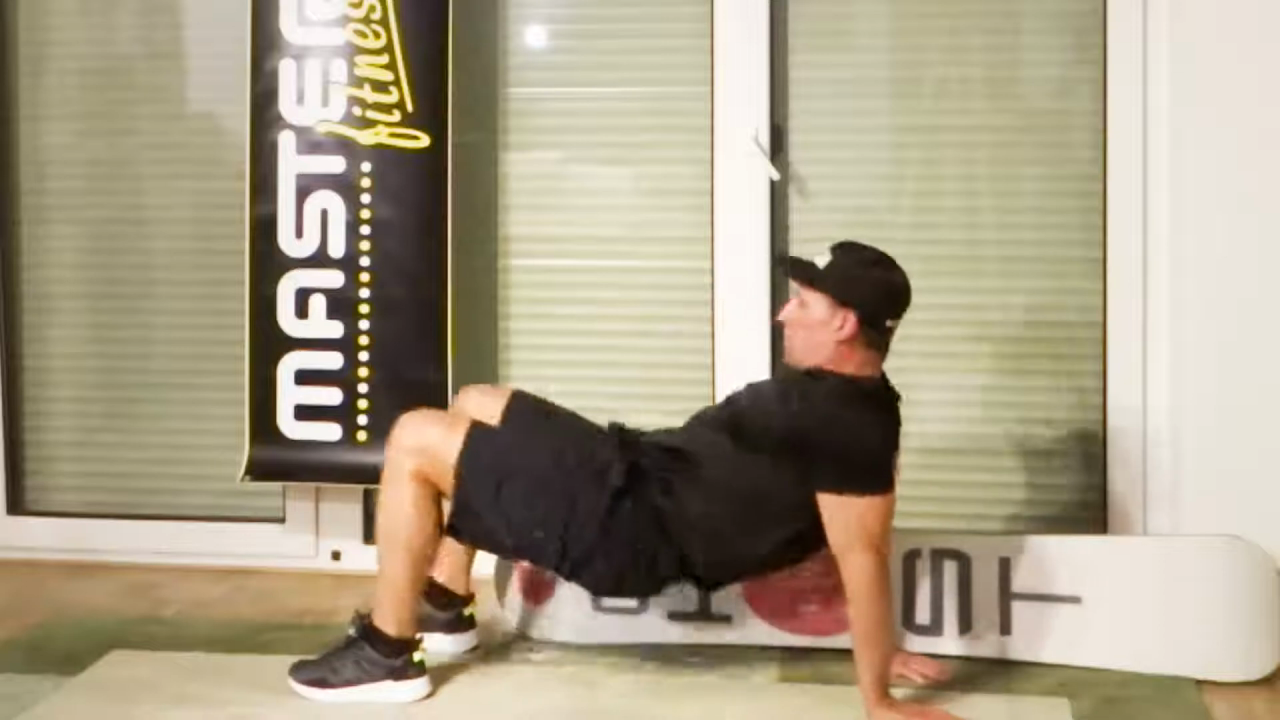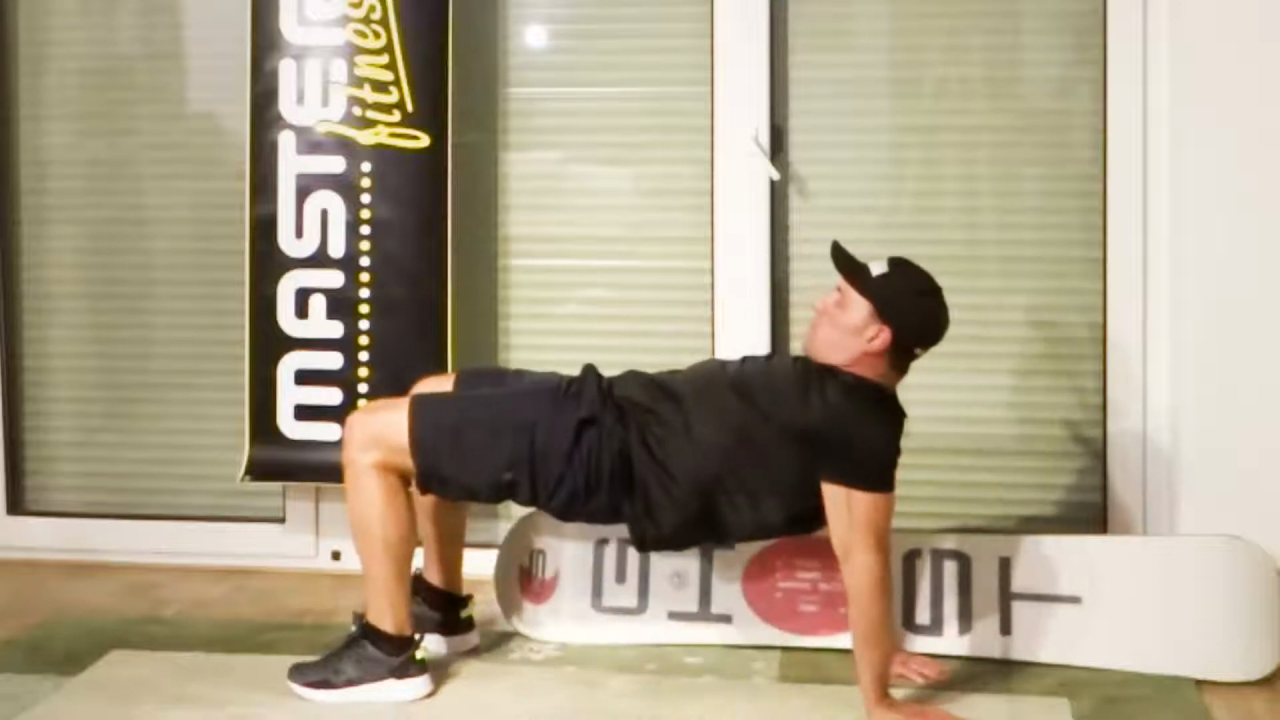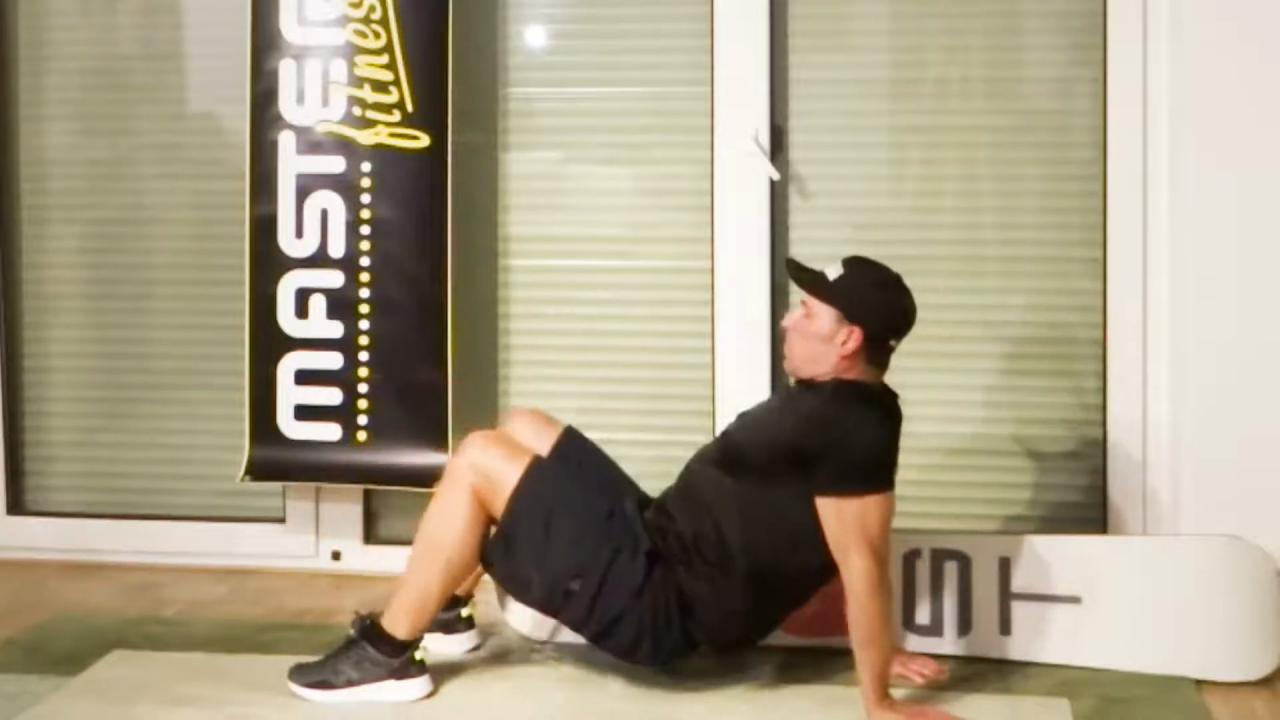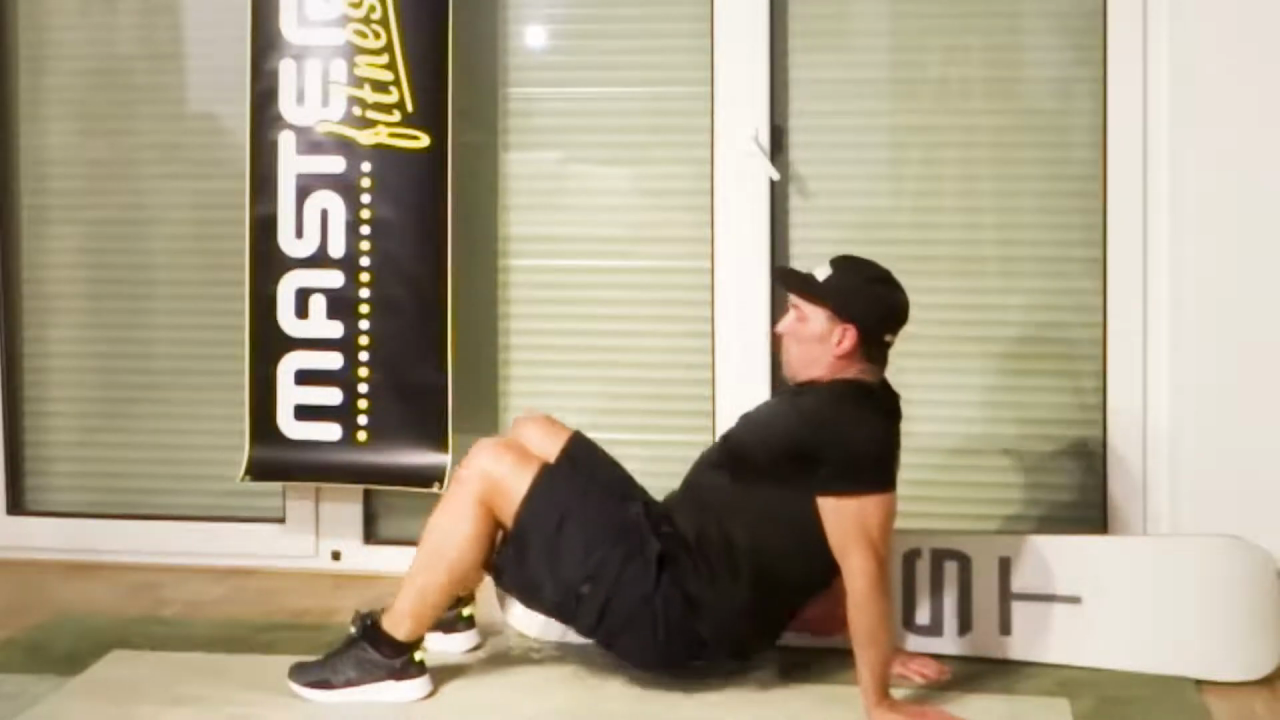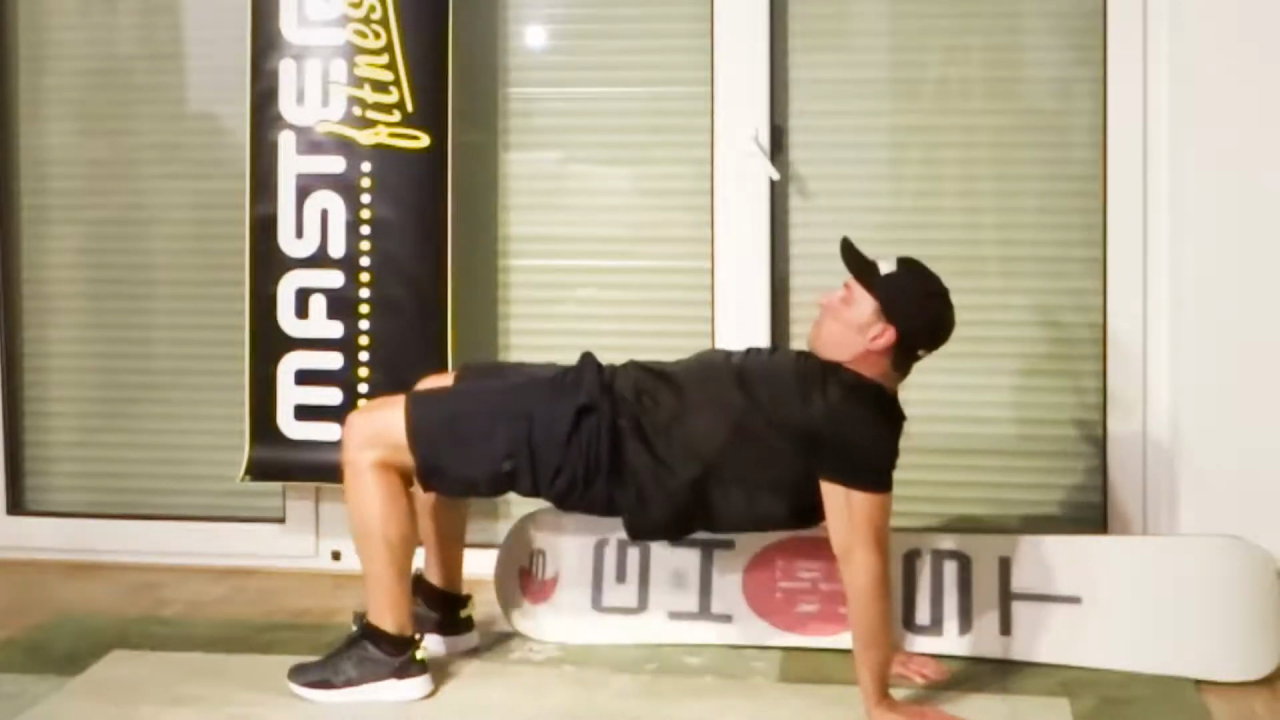
dt=1s
person 1, frame 1
left shoulder: (850, 424)
right shoulder: (842, 396)
left elbow: (862, 558)
left hip: (628, 520)
right hip: (635, 478)
left knee: (414, 440)
right knee: (474, 405)
left ankle: (387, 651)
right ankle: (444, 607)
person 1, frame 2
left shoulder: (855, 422)
right shoulder: (841, 397)
left elbow: (863, 556)
left hip: (601, 451)
left knee: (368, 438)
right knee: (428, 402)
left ankle: (387, 650)
right ankle: (440, 608)
person 1, frame 3
left shoulder: (852, 424)
right shoulder: (831, 400)
left elbow: (862, 560)
left hip: (660, 603)
right hip: (657, 545)
left knee: (480, 458)
right knee: (524, 428)
left ankle: (387, 652)
right ankle: (439, 609)
person 1, frame 4
left shoulder: (850, 425)
right shoulder: (832, 401)
left elbow: (863, 560)
left hip: (668, 598)
right hip: (665, 544)
left knee: (485, 465)
right knee: (530, 437)
left ankle: (389, 652)
right ankle: (435, 607)
person 1, frame 5
left shoulder: (853, 422)
right shoulder: (842, 395)
left elbow: (861, 555)
left hip: (594, 438)
left knee: (368, 437)
right knee: (431, 404)
left ankle: (389, 650)
right ankle: (440, 608)
